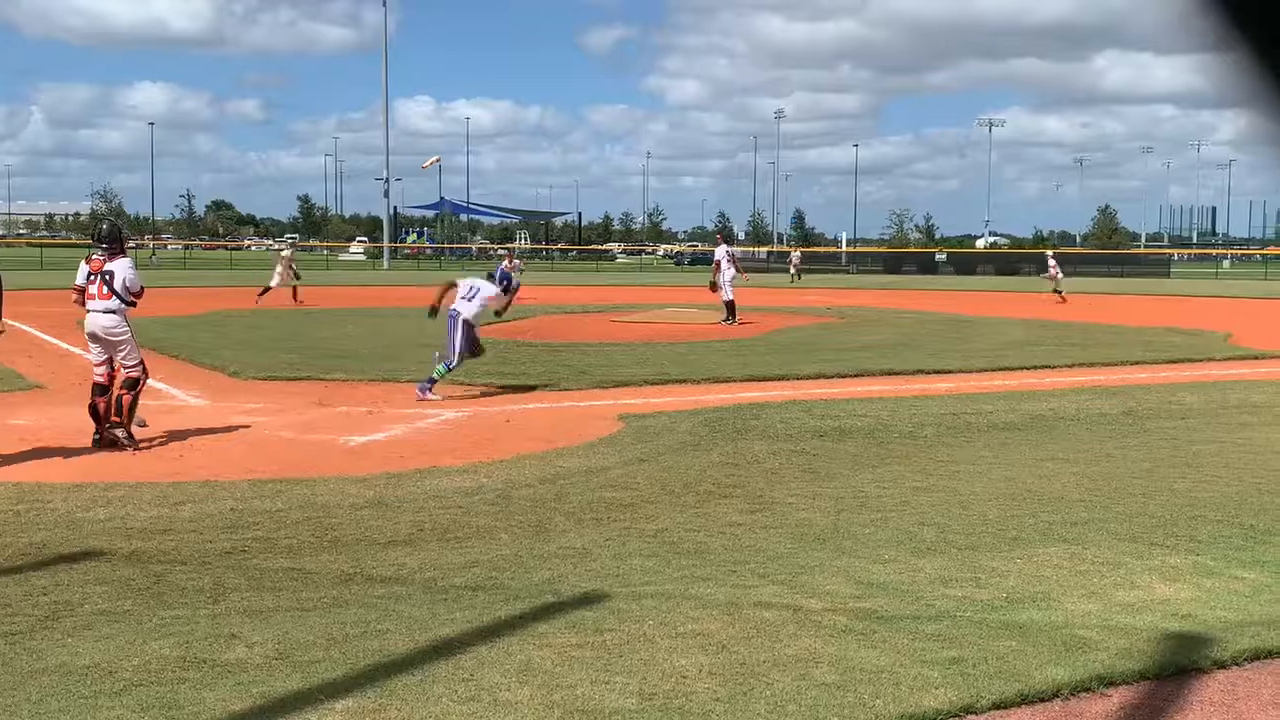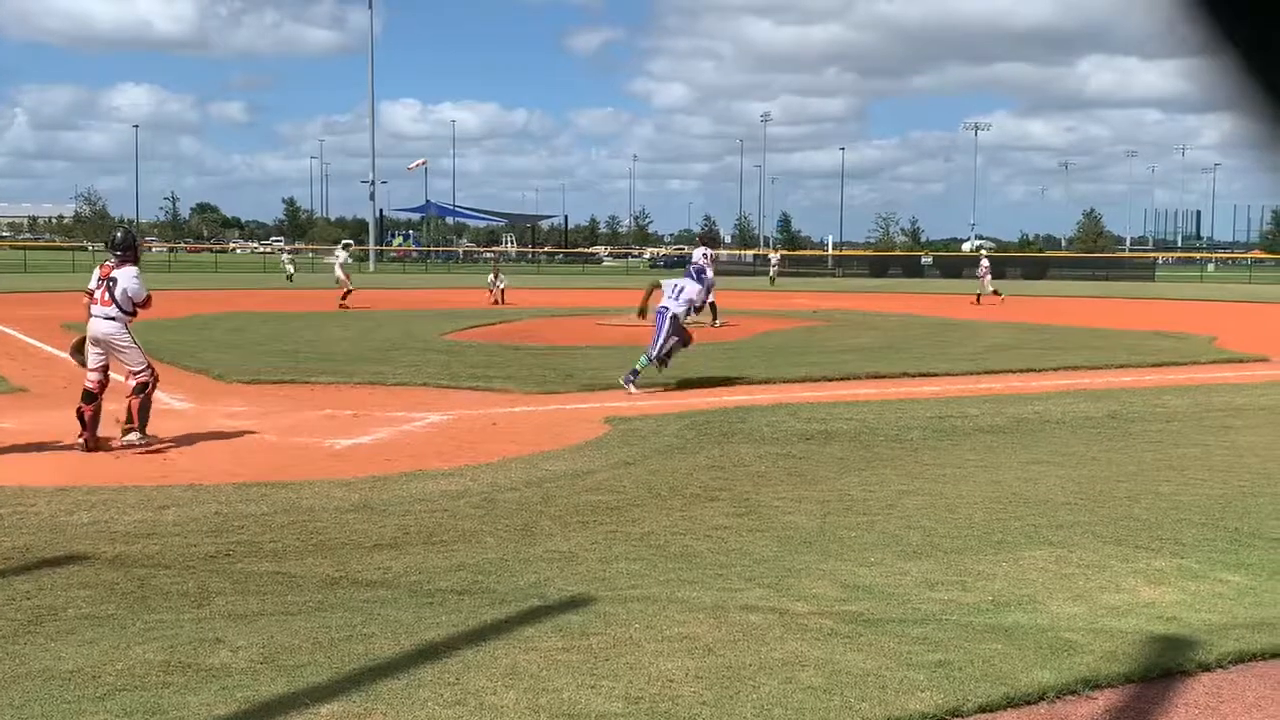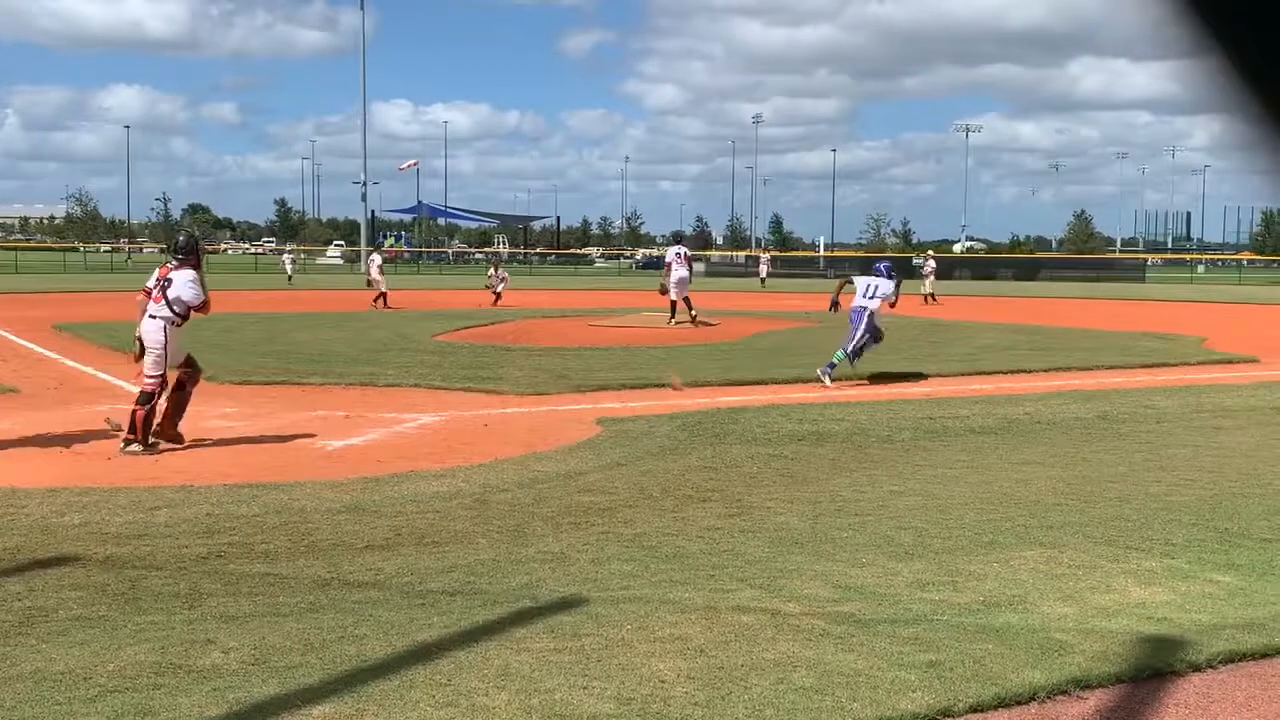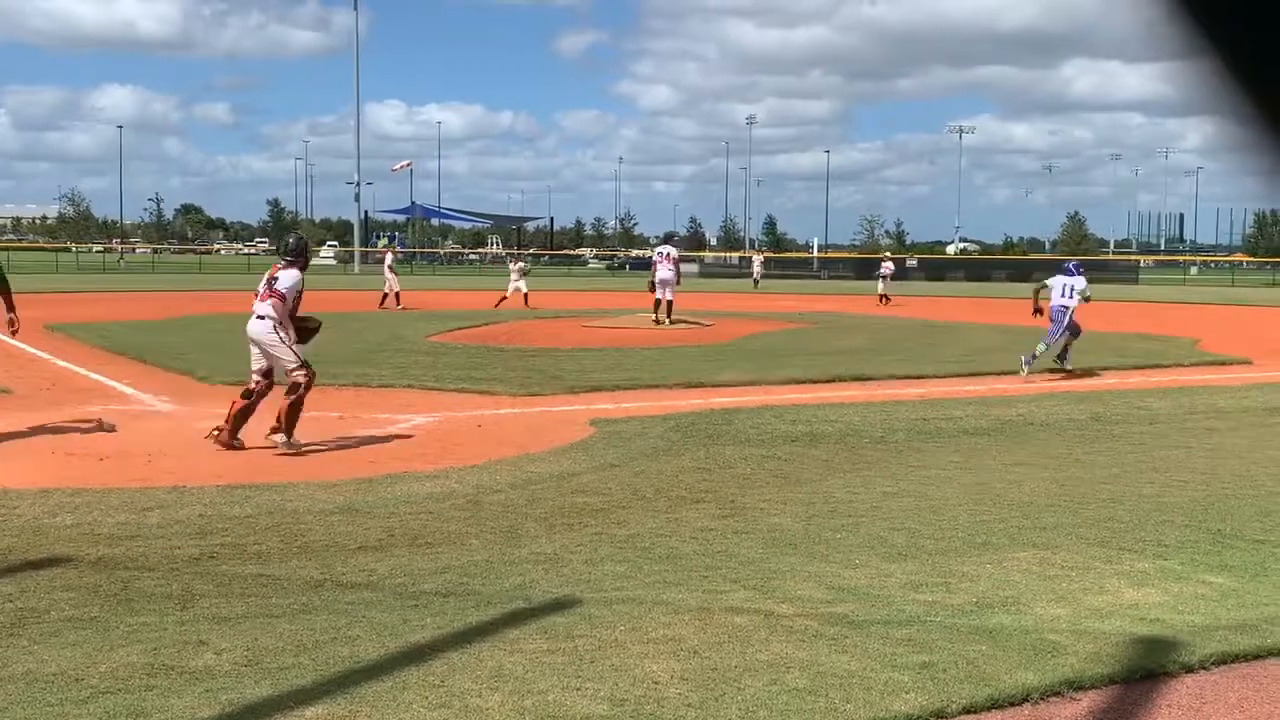
dt=0.5s
person 1, frame 1
left shoulder: (86, 263)
right shoulder: (124, 263)
left elbow: (76, 298)
right elbow: (138, 294)
left hip: (91, 321)
right hip: (115, 321)
left knee: (101, 375)
right knee: (135, 372)
left ankle: (101, 432)
right ankle: (118, 424)
person 1, frame 2
left shoulder: (102, 268)
right shoulder: (131, 272)
left elbow: (87, 301)
right elbow: (146, 304)
left hip: (94, 326)
right hip: (115, 329)
left knee: (95, 382)
right knee: (145, 377)
left ankle: (87, 436)
right ankle: (134, 432)
person 1, frame 3
left shoulder: (163, 269)
right shoulder: (189, 276)
left elbow: (142, 298)
right elbow: (204, 309)
left wrist: (140, 327)
right wrist: (201, 280)
left hip: (149, 325)
right hip: (162, 330)
left knee: (191, 372)
right knee: (152, 384)
left ankle: (167, 427)
right ankle: (133, 440)
person 1, frame 4
left shoulder: (275, 271)
right shoulder: (294, 275)
left elbow: (264, 300)
right elbow: (275, 298)
right wrist: (288, 324)
left hip: (255, 325)
right hip: (270, 329)
left knee: (259, 384)
right knee: (303, 375)
left ankle: (226, 434)
right ankle: (281, 431)
